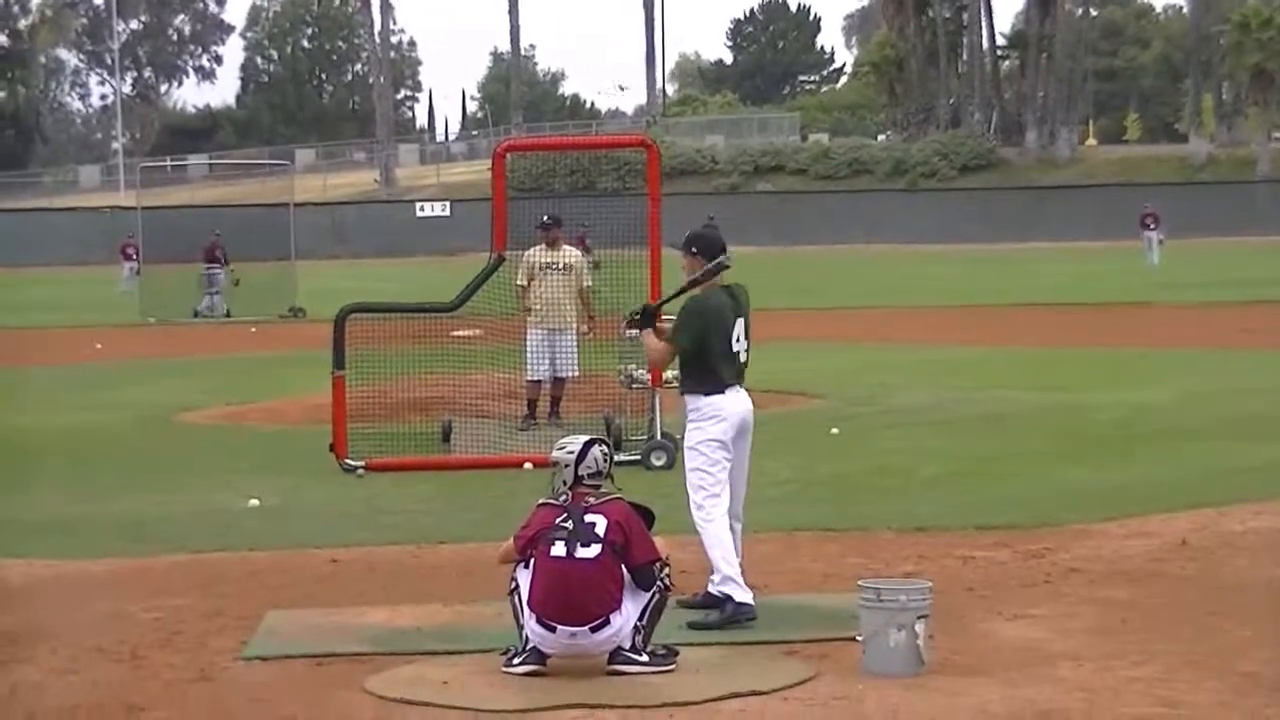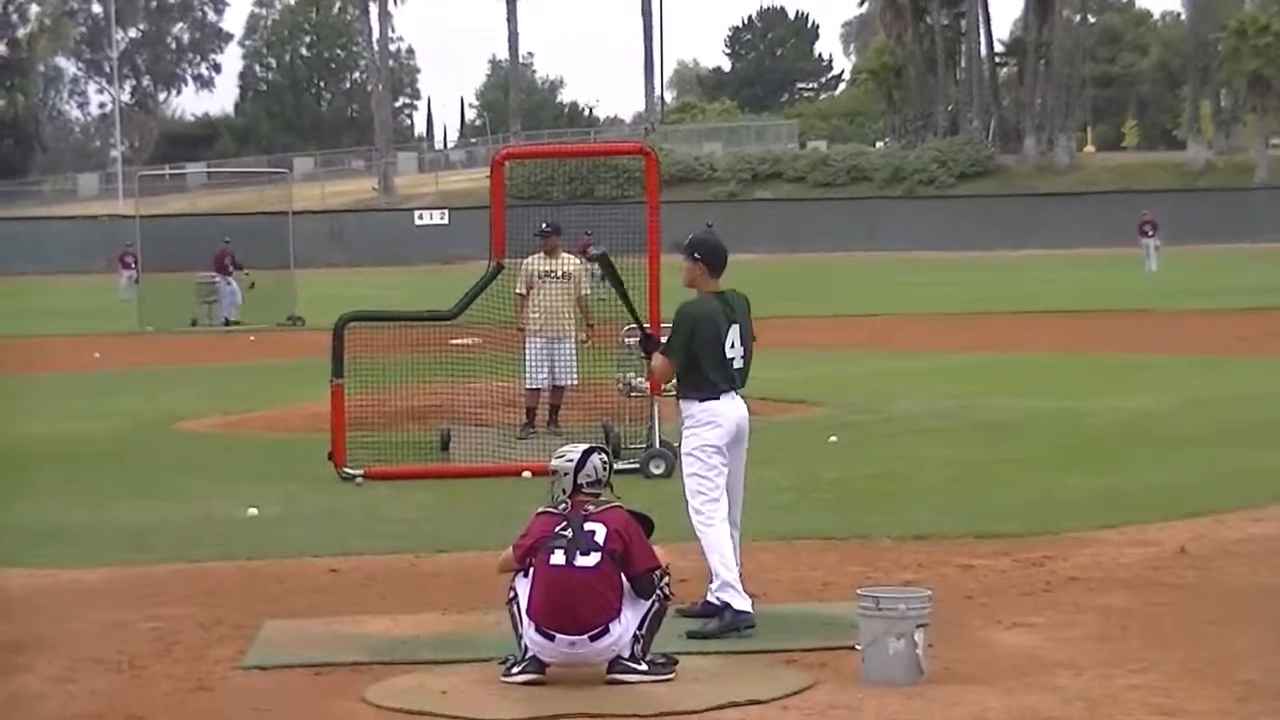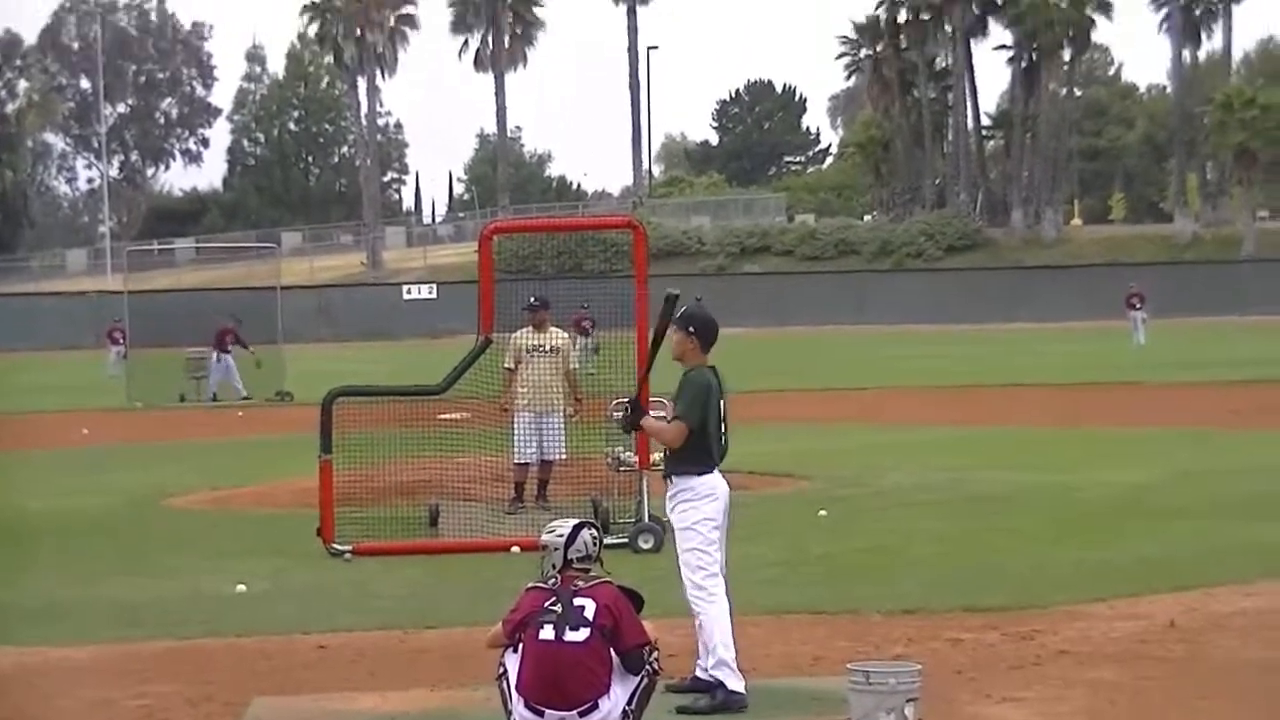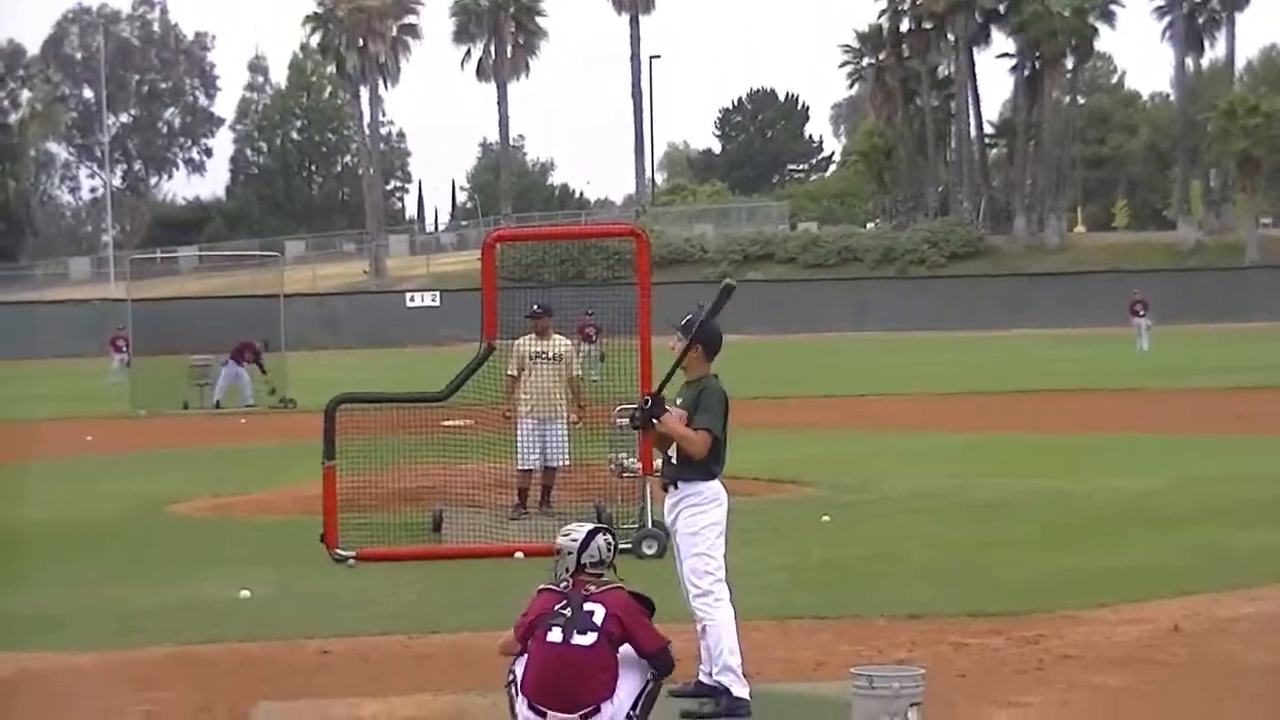
dt=0.3s
person 1, frame 1
left shoulder: (700, 304)
right shoulder: (736, 295)
left elbow: (660, 357)
left wrist: (646, 329)
right wrist: (658, 325)
left hip: (710, 411)
right hip: (736, 402)
left knee: (708, 507)
right knee: (727, 505)
left ankle: (737, 598)
right ankle: (723, 586)
person 1, frame 2
left shoulder: (691, 311)
right shoulder: (739, 302)
left elbow: (665, 372)
left wrist: (653, 351)
left hip: (705, 415)
right hip: (734, 407)
left knee: (708, 512)
right knee: (726, 511)
left ankle: (735, 606)
right ankle: (721, 595)
person 1, frame 3
left shoulder: (694, 381)
right shoulder: (708, 378)
left elbow: (674, 437)
left wrist: (640, 419)
right wrist: (650, 422)
left hip: (695, 491)
right hip: (706, 485)
left knee: (705, 587)
right knee: (708, 585)
left ankle: (728, 684)
right ankle: (709, 671)
person 1, frame 4
left shoulder: (711, 390)
right shoulder: (685, 389)
left elbow: (698, 446)
right elbow: (671, 445)
left wrist: (663, 414)
right wrist: (652, 422)
left hip: (699, 498)
right hip: (679, 496)
left knee: (709, 592)
right knee: (698, 593)
right ankle: (712, 677)
person 2, frame 1
left shoulder: (544, 512)
right shoulder: (620, 510)
left elbow: (503, 555)
right elbow: (647, 579)
left hip: (546, 636)
right hip: (603, 636)
left knee: (523, 566)
right knee: (658, 568)
left ankle: (530, 651)
right ankle: (629, 649)
person 2, frame 2
left shoulder: (543, 520)
right shoulder: (619, 518)
left elbow: (503, 564)
right elbow: (646, 588)
left hip: (544, 646)
right hip: (603, 645)
left knee: (522, 576)
right knee: (659, 575)
left ankle: (529, 660)
right ankle: (629, 659)
person 2, frame 3
left shoulder: (534, 595)
right shoulder: (609, 594)
left elbow: (492, 640)
right elbow: (635, 664)
left knee: (511, 650)
right knee: (647, 651)
person 2, frame 4
left shoulder: (544, 598)
right shoulder: (619, 599)
left elbow: (505, 648)
right elbow: (665, 664)
left knee: (523, 659)
right knee: (644, 661)
person 3, frame 1
left shoulder: (575, 256)
right shoulder: (531, 255)
left elbow: (583, 288)
right elbow: (521, 284)
left wrist: (589, 316)
right wrist: (524, 302)
left hip: (566, 323)
right hip: (538, 323)
left knee: (561, 371)
right knee: (535, 371)
left ankle: (554, 411)
right ankle: (530, 414)
person 3, frame 2
left shoulder: (574, 263)
right shoulder: (530, 263)
left elbow: (581, 296)
right elbow: (522, 294)
left wrist: (588, 324)
right wrist: (520, 318)
left hip: (564, 331)
right hip: (537, 331)
left knee: (560, 379)
right knee: (534, 379)
left ankle: (553, 419)
right ankle: (529, 422)
person 3, frame 3
left shoulder: (562, 337)
right shoulder: (518, 337)
left elbow: (569, 370)
right elbow: (510, 369)
left wrist: (576, 398)
right wrist: (506, 395)
left hip: (553, 405)
right hip: (525, 405)
left knee: (549, 453)
right knee: (522, 453)
left ankle: (542, 494)
right ankle: (518, 497)
person 3, frame 4
left shoulder: (565, 345)
right shoulder: (521, 344)
left elbow: (573, 377)
right elbow: (513, 376)
left wrist: (579, 404)
right wrist: (508, 403)
left hip: (556, 411)
right hip: (528, 411)
left knee: (553, 459)
right knee: (526, 459)
left ankle: (545, 500)
right ankle: (521, 503)
